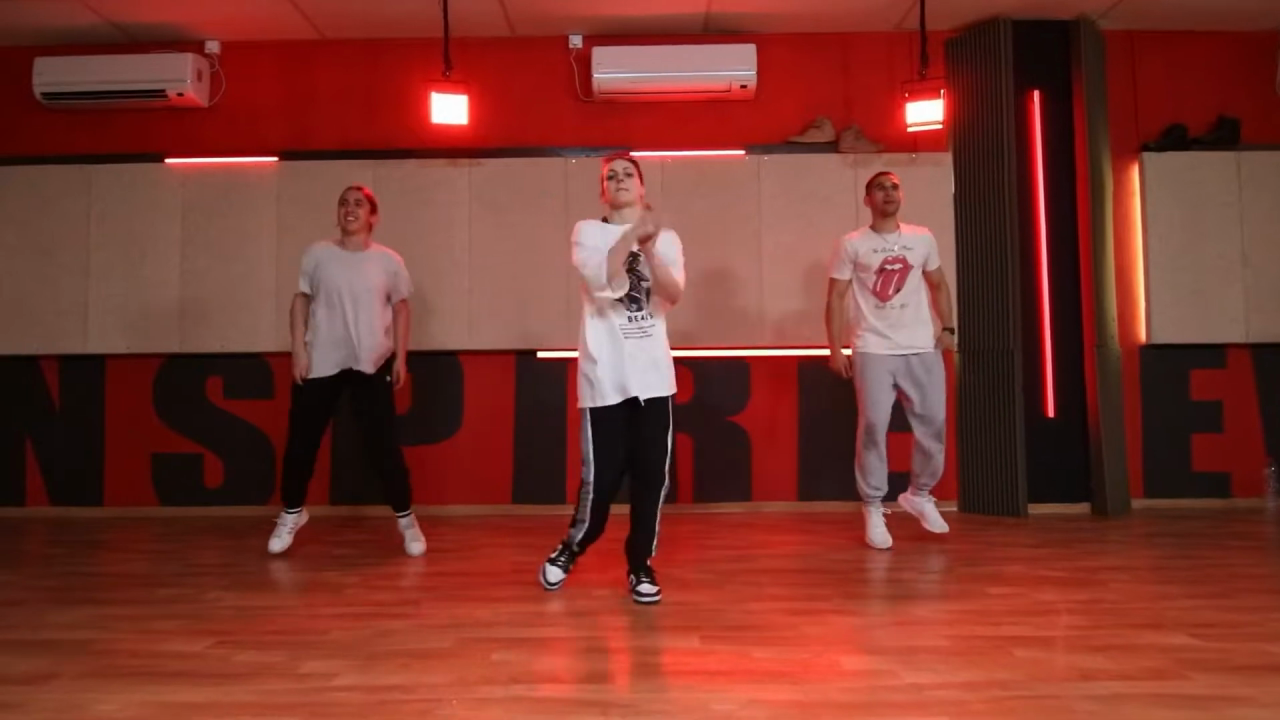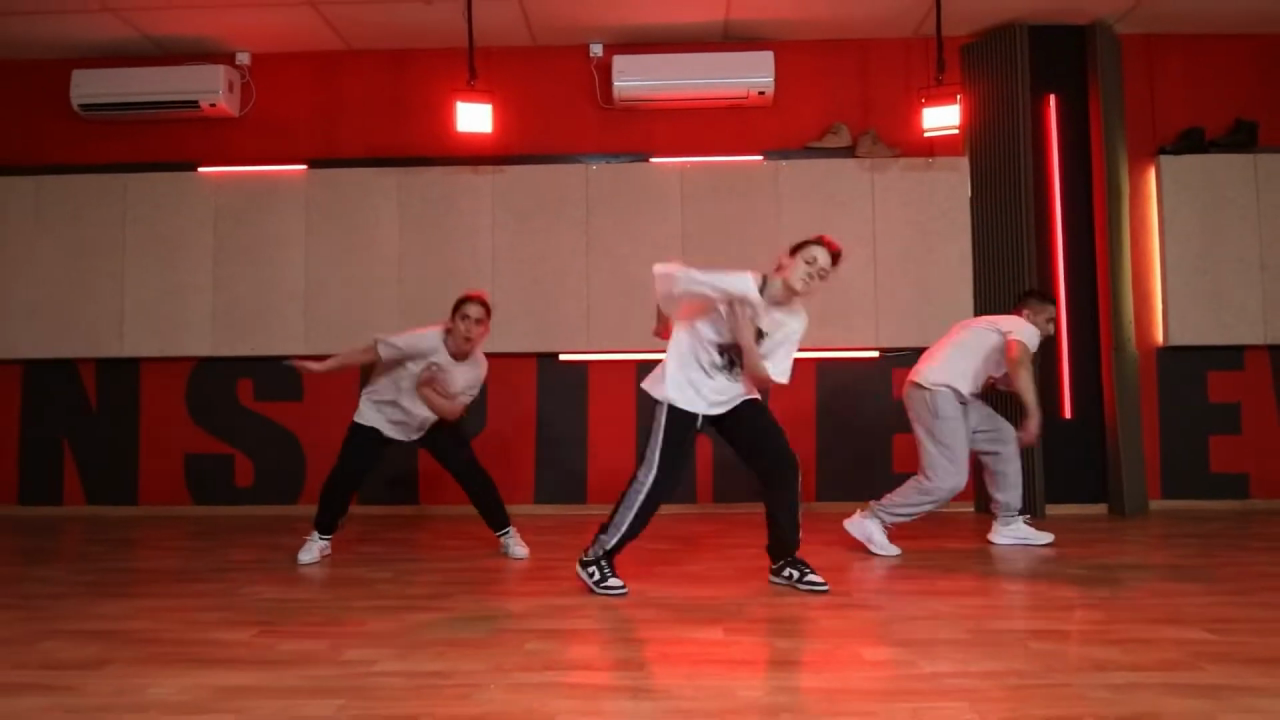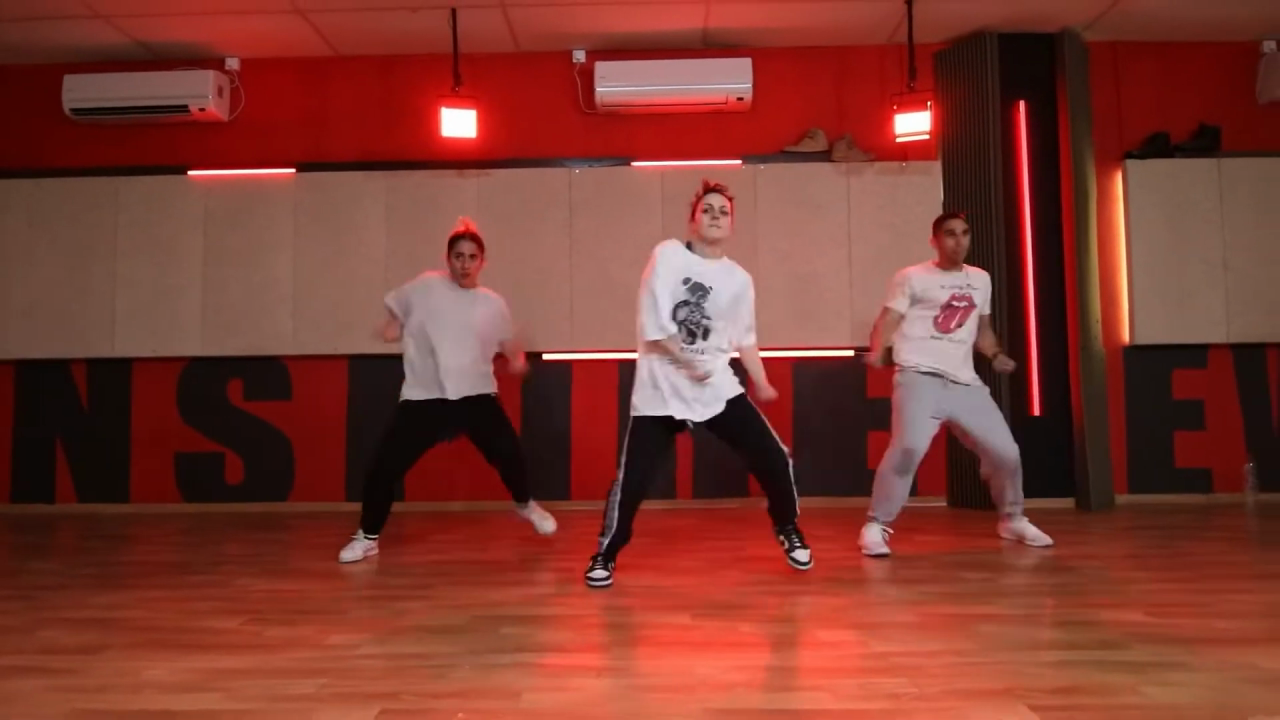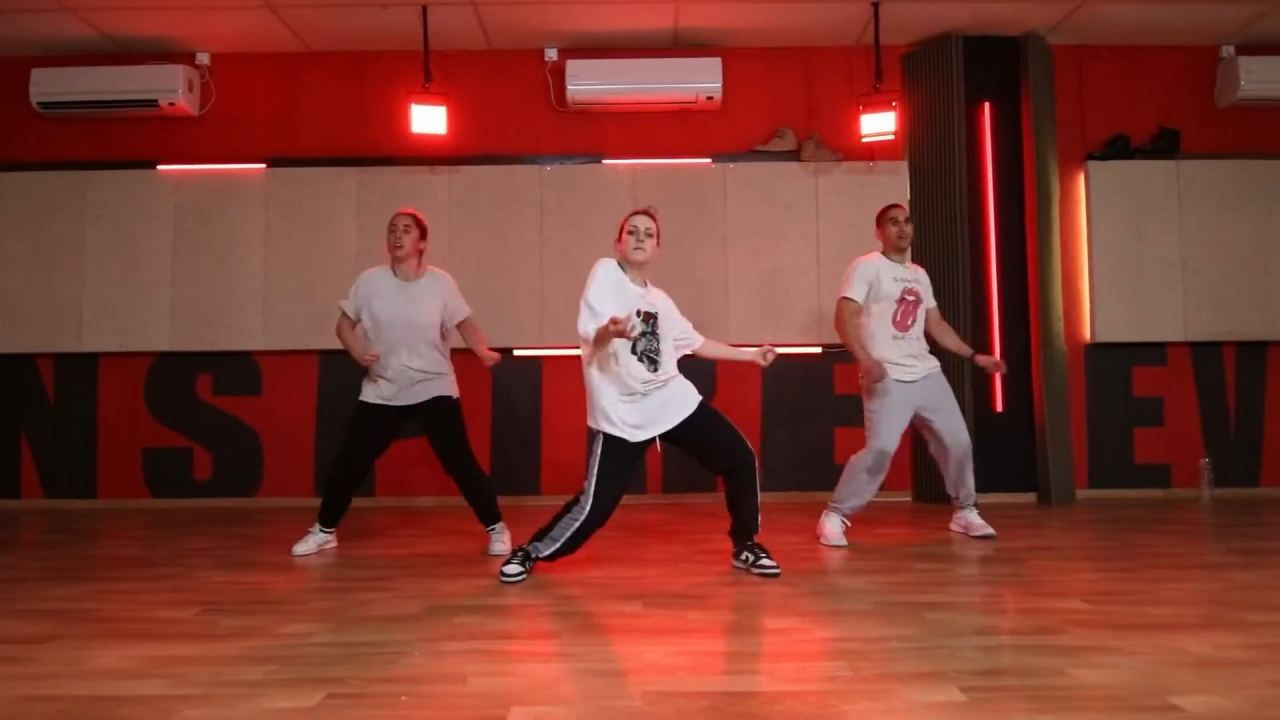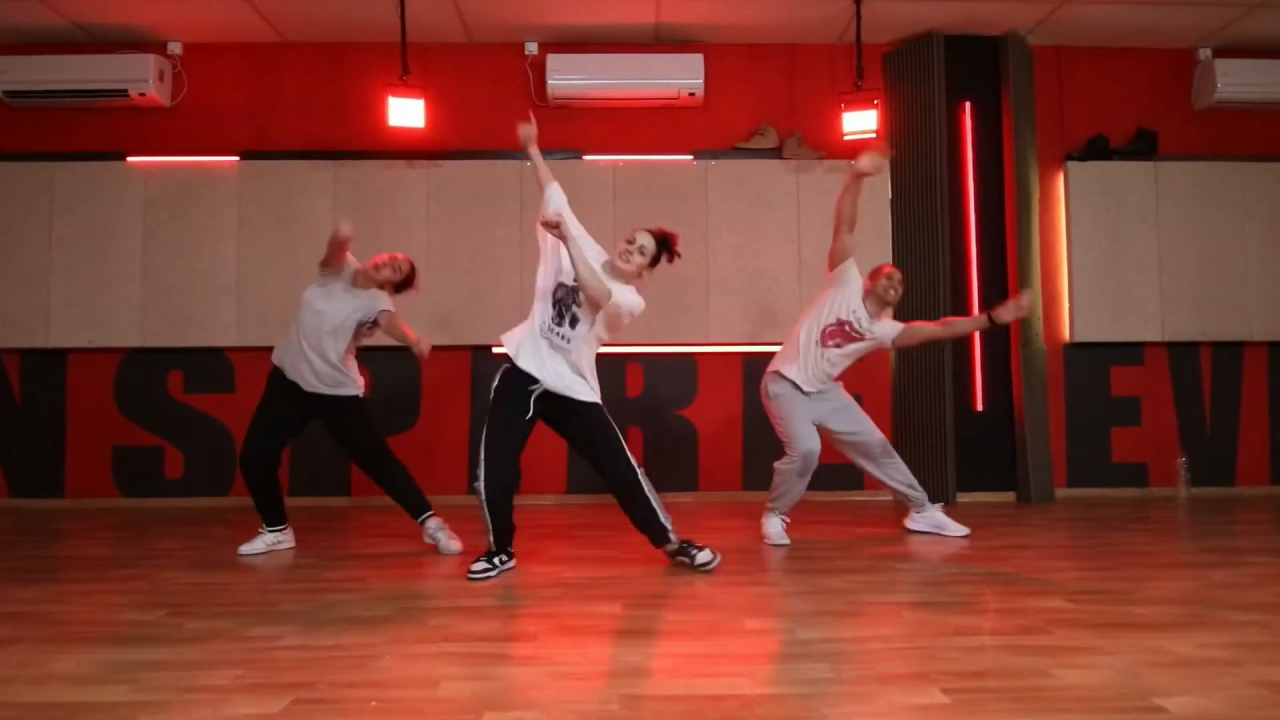
dt=1s
person 1, frame 1
left shoulder: (665, 238)
right shoulder: (587, 232)
left elbow: (672, 296)
right elbow: (607, 284)
left wrist: (649, 245)
right wrist: (631, 234)
left hip: (652, 376)
right hip: (603, 376)
left knee: (653, 472)
right knee: (603, 476)
left ankle: (640, 563)
right ankle: (570, 548)
person 1, frame 2
left shoulder: (795, 320)
right shoulder: (736, 285)
left elbow: (765, 379)
right elbow: (664, 278)
left wrist: (746, 341)
right wrist: (665, 322)
left hip: (734, 395)
right hip: (683, 389)
left knee: (782, 467)
right knee: (656, 479)
left ankle: (785, 560)
right ankle: (597, 558)
person 1, frame 3
left shoulder: (738, 278)
right shoulder: (668, 255)
left elbow: (743, 339)
right elbow: (652, 327)
left wrist: (762, 382)
right wrist: (686, 363)
left hip: (718, 387)
right hip: (661, 388)
left knee: (774, 459)
right knee: (634, 477)
left ankle: (787, 529)
right ankle: (606, 553)
person 1, frame 4
left shoulder: (659, 298)
right shoulder: (605, 272)
left elbow: (694, 341)
right elbow: (591, 337)
left wrist: (750, 355)
right wrist: (610, 331)
left hip: (675, 401)
right hip: (621, 413)
left knee: (741, 460)
right knee: (596, 504)
left ankle: (745, 545)
right ankle: (530, 552)
person 1, frame 5
left shoulder: (627, 300)
right shoulder: (586, 251)
left elbow: (596, 294)
right elbow: (555, 197)
left wrist: (567, 240)
right wrist: (532, 146)
left hip: (571, 389)
right hip: (524, 367)
left knee: (621, 471)
right knee: (495, 469)
left ankle: (672, 543)
right ankle: (500, 550)
person 2, frame 1
left shoulder: (922, 238)
right shoulder: (851, 245)
left elbow: (938, 285)
right elbow: (835, 298)
left wrist: (947, 329)
right wrist: (835, 348)
left hip: (921, 349)
right hip: (872, 351)
left knee: (933, 421)
right knee: (873, 425)
left ankle: (920, 494)
right ankle: (873, 507)
person 2, frame 2
left shoulder: (995, 329)
right shoulder: (1024, 330)
right elbow: (1018, 362)
left wrist: (1001, 380)
right wrist: (1033, 413)
left hip: (947, 392)
right hip: (936, 392)
left knee: (1003, 440)
right knee: (949, 478)
left ankle: (1007, 523)
right ankle: (870, 521)
person 2, frame 3
left shoulder: (980, 279)
right shoulder: (911, 278)
right elbow: (886, 322)
left wrist: (997, 355)
right wrist: (876, 350)
left hip: (964, 383)
right hip: (918, 377)
left knee: (1004, 454)
right knee: (908, 448)
left ankle: (1013, 519)
right ankle: (876, 525)
person 2, frame 4
left shoulder: (920, 274)
right shoulder: (866, 267)
left elbow: (935, 324)
right elbow: (845, 316)
left wrist: (974, 355)
right wrist: (864, 359)
left hip: (927, 375)
right hip: (887, 380)
left knee: (957, 443)
right knee: (881, 449)
left ankle: (965, 511)
right ankle: (834, 515)
person 2, frame 5
left shoulder: (885, 329)
right shoulder: (848, 282)
left elbow: (940, 328)
right elbow: (844, 227)
left wrist: (993, 317)
right wrist: (857, 174)
left hip: (822, 392)
right hip: (785, 383)
left knee: (875, 446)
right knee: (805, 451)
left ankle: (923, 511)
right ankle: (775, 514)
person 3, frame 1
left shoulder: (389, 261)
right shoulder: (318, 254)
left elbow: (401, 309)
right elbow: (301, 302)
left wrist: (400, 358)
right wrist: (299, 350)
left hip: (371, 367)
right hip: (319, 368)
left knee: (384, 446)
right knee: (301, 443)
left ankle: (406, 517)
right ankle: (292, 512)
person 3, frame 2
left shoulder: (478, 366)
right shoulder: (427, 341)
left elbow: (451, 411)
right elbow: (372, 353)
left wrist: (431, 393)
right wrist: (323, 366)
left hip: (432, 421)
right hip: (379, 414)
left knee: (472, 474)
right knee: (343, 477)
left ankle: (506, 534)
right ankle: (321, 538)
person 3, frame 3
left shoulder: (492, 303)
right shoulder: (426, 286)
left elbow: (509, 347)
right elbow: (393, 318)
left wrist: (517, 361)
right wrist: (392, 329)
left hip: (476, 395)
right hip: (424, 397)
left knee: (508, 456)
right knee: (385, 466)
left ankle: (526, 505)
right ankle: (368, 536)
person 3, frame 4
left shoulder: (441, 282)
right shoulder: (370, 280)
left elbow: (465, 324)
right elbow: (344, 324)
left wrist: (483, 351)
right wrist: (358, 351)
left hip: (434, 390)
right hip: (381, 393)
left knee: (460, 461)
right knee: (349, 462)
left ankle: (495, 528)
right ankle: (324, 530)
person 3, frame 5
left shoulder: (377, 298)
right shoulder: (342, 269)
left elbow: (391, 322)
right elbow: (336, 252)
left wrist: (415, 340)
right wrist: (341, 237)
left hip: (337, 389)
right hip: (289, 376)
left knee: (377, 458)
right knee: (256, 454)
left ankle: (431, 522)
right ankle: (276, 530)
